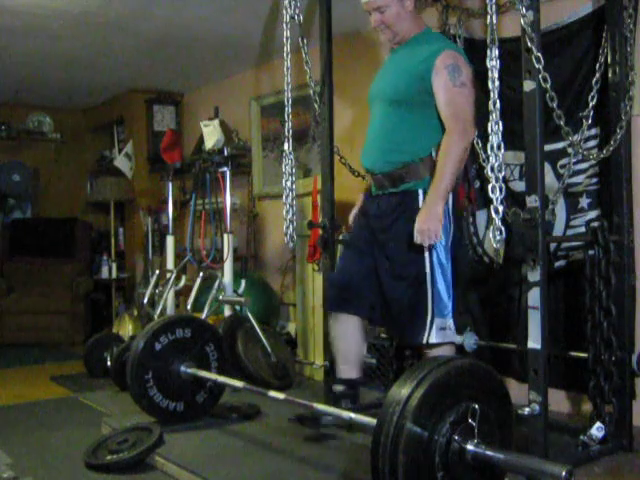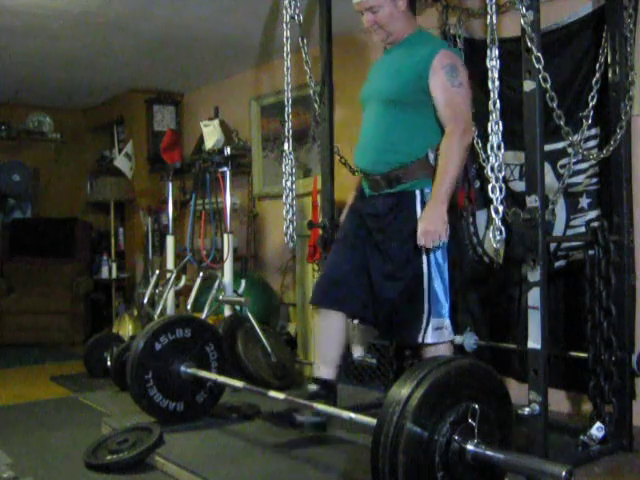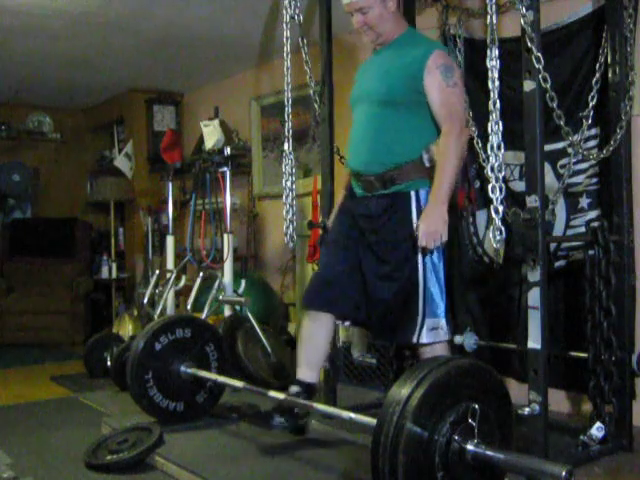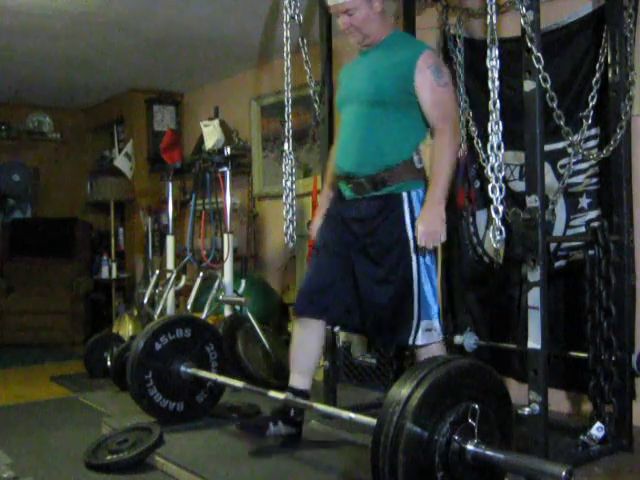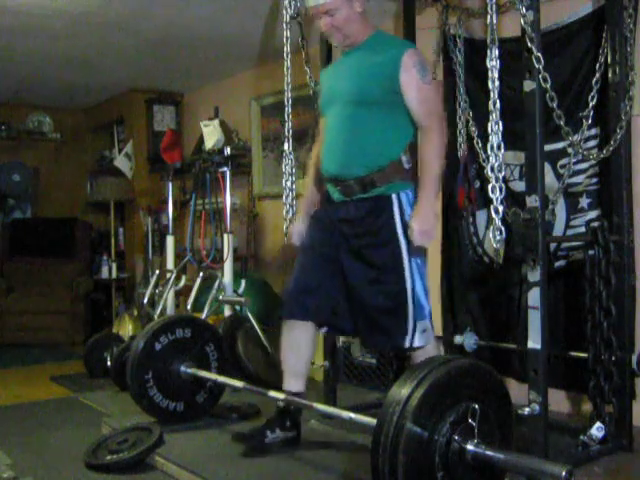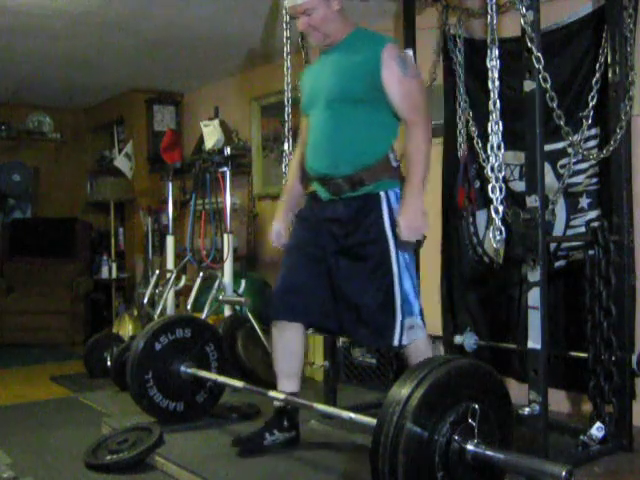
dt=0.1s
person 1, frame 1
left shoulder: (442, 58)
right shoulder: (391, 62)
left elbow: (460, 131)
left wrist: (434, 204)
right wrist: (364, 198)
left hip: (418, 198)
right hip: (379, 199)
left knee: (427, 314)
right knee: (343, 297)
right ankle: (348, 393)
person 1, frame 2
left shoulder: (437, 57)
right shoulder: (380, 65)
left elbow: (459, 131)
left wrist: (438, 205)
right wrist: (353, 199)
left hip: (412, 199)
right hip: (369, 199)
left knee: (427, 314)
right knee: (330, 295)
right ankle: (319, 396)
person 1, frame 3
left shoulder: (430, 58)
right shoulder: (368, 66)
left elbow: (455, 131)
left wrist: (437, 207)
right wrist: (341, 201)
left hip: (406, 201)
right hip: (359, 200)
left knee: (423, 315)
right knee: (321, 298)
right ankle: (300, 402)
person 1, frame 4
left shoulder: (418, 58)
right shoulder: (351, 70)
left elbow: (446, 132)
left wrist: (433, 206)
right wrist: (324, 204)
left hip: (396, 202)
right hip: (347, 203)
left knee: (415, 317)
right knee: (312, 304)
right ankle: (290, 412)
person 1, frame 5
left shoulder: (402, 58)
right shoulder: (331, 74)
left elbow: (433, 130)
left wrist: (427, 205)
right wrist: (305, 210)
left hip: (385, 205)
right hip: (332, 206)
left knee: (409, 319)
right knee: (299, 307)
right ankle: (288, 417)
person 1, frame 6
left shoulder: (381, 54)
right shoulder: (311, 73)
left elbow: (417, 124)
left wrist: (413, 197)
right wrist: (284, 211)
left hip: (371, 202)
right hip: (319, 205)
left knee: (399, 314)
right knee: (287, 307)
right ankle: (286, 418)
